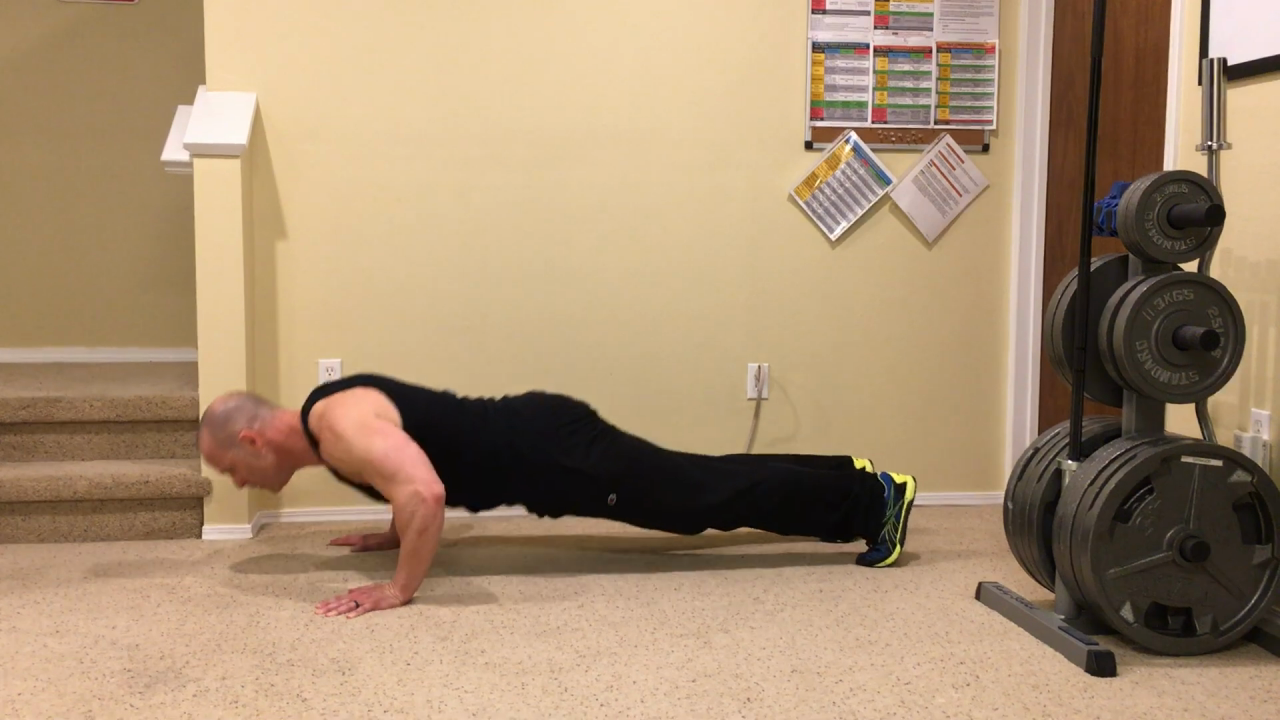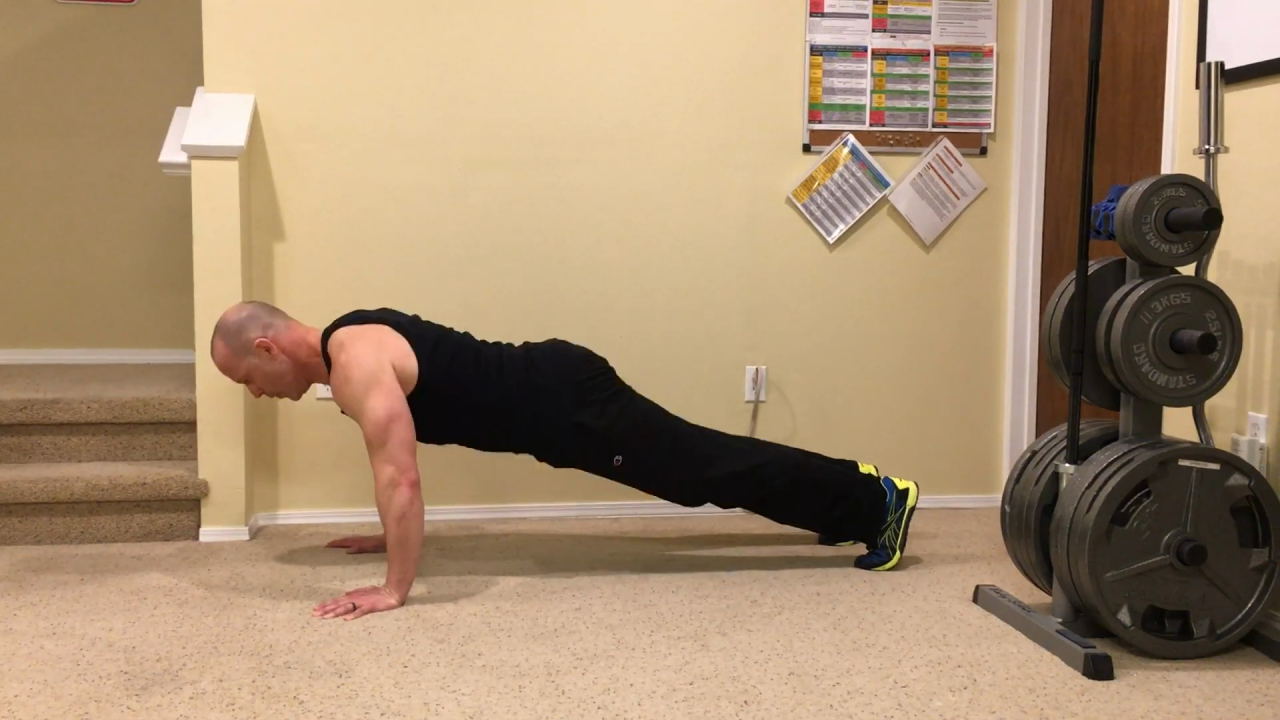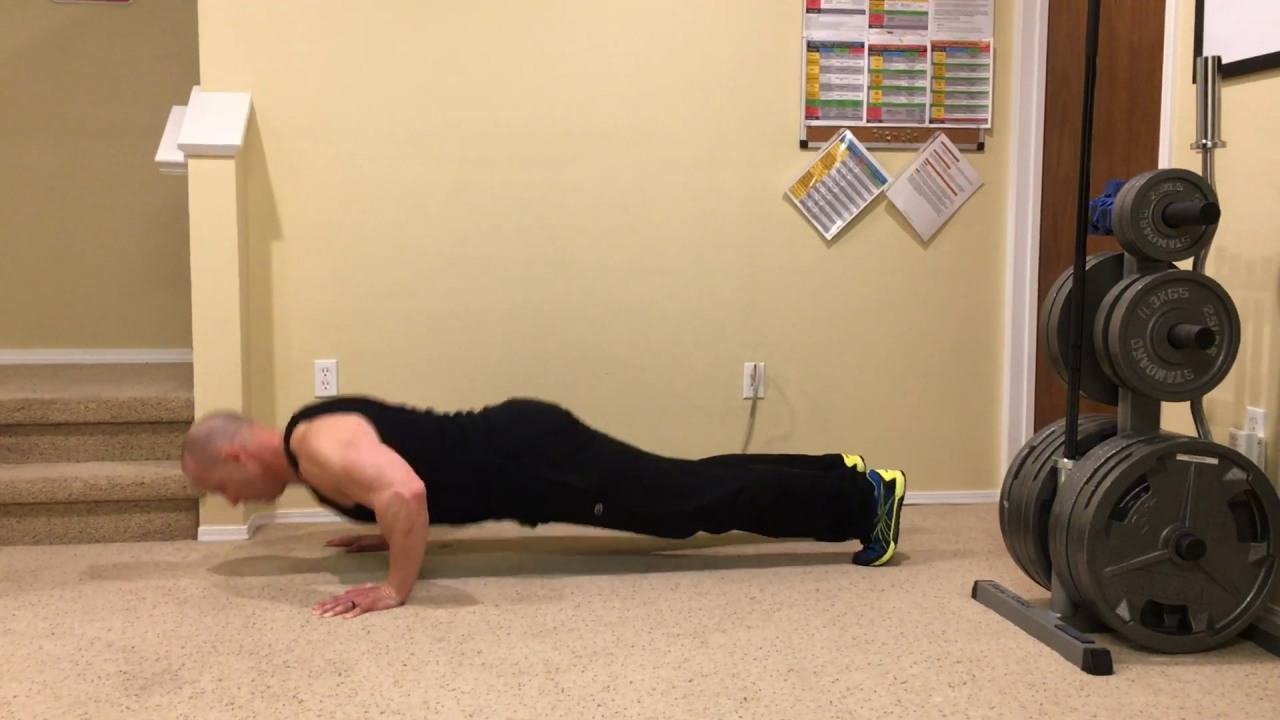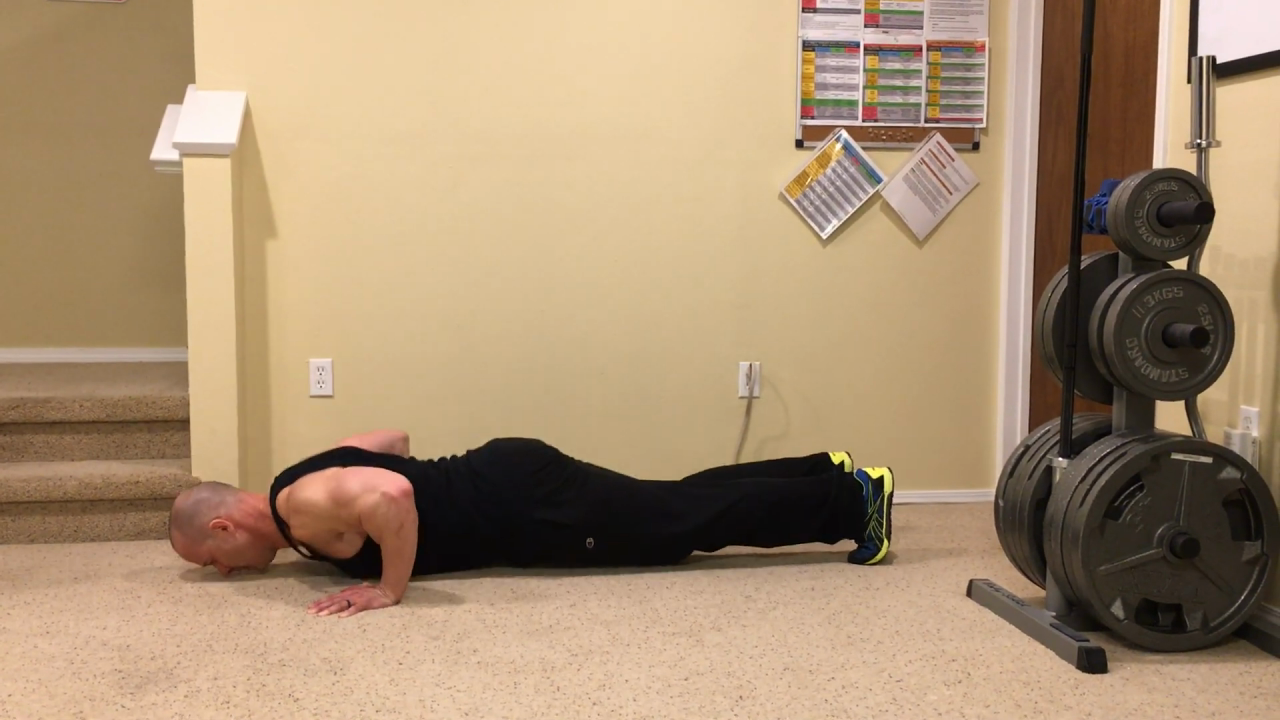
dt=1s
person 1, frame 1
left shoulder: (337, 427)
right shoulder: (334, 412)
left elbow: (426, 493)
left wrist: (399, 588)
right wrist: (393, 535)
left hip: (551, 454)
right hip: (533, 433)
left knee: (711, 498)
right knee: (705, 484)
left ankle: (874, 498)
right ankle: (851, 480)
person 1, frame 2
left shoulder: (355, 361)
right shoulder: (349, 344)
left elbow: (398, 475)
right elbow: (401, 456)
left wrist: (395, 590)
right wrist: (391, 533)
left hip: (565, 403)
right hip: (550, 390)
left knee: (718, 474)
right knee: (714, 463)
left ankle: (874, 504)
right ankle: (859, 488)
person 1, frame 3
left shoulder: (313, 450)
right shoulder: (316, 429)
left elbow: (407, 492)
left wrist: (396, 588)
right wrist: (387, 531)
left hip: (532, 463)
right hip: (515, 440)
left knee: (701, 500)
right knee: (694, 485)
left ankle: (862, 498)
right ankle: (843, 478)
person 1, frame 4
left shoulder: (302, 511)
right shoulder: (307, 485)
left elbow: (394, 492)
right elbow: (395, 441)
left wrist: (389, 588)
left hip: (520, 506)
right hip: (505, 478)
left knee: (692, 521)
right knee: (683, 503)
left ankle: (853, 495)
right ankle: (831, 476)
